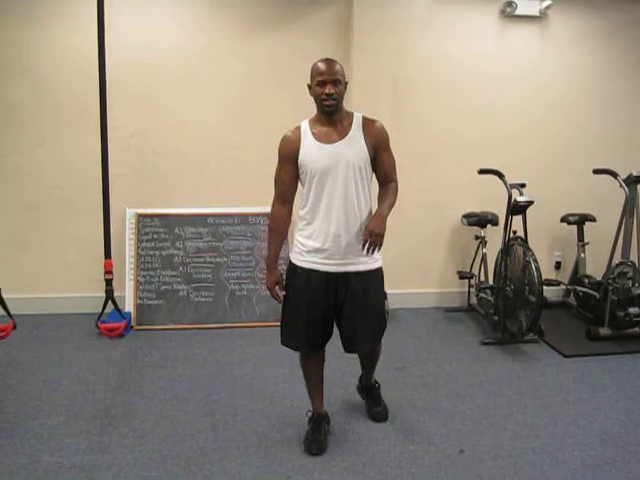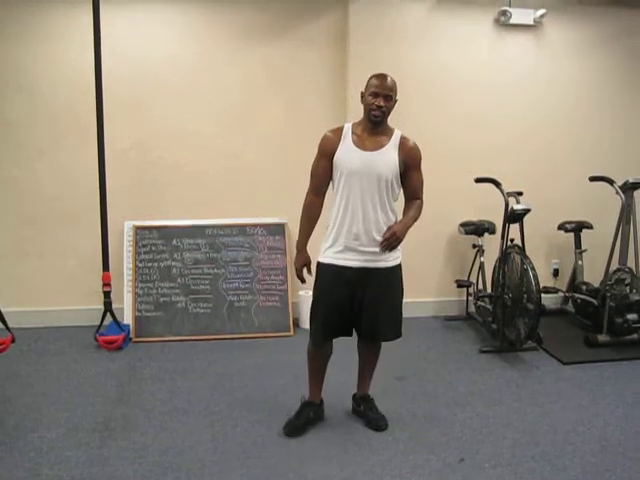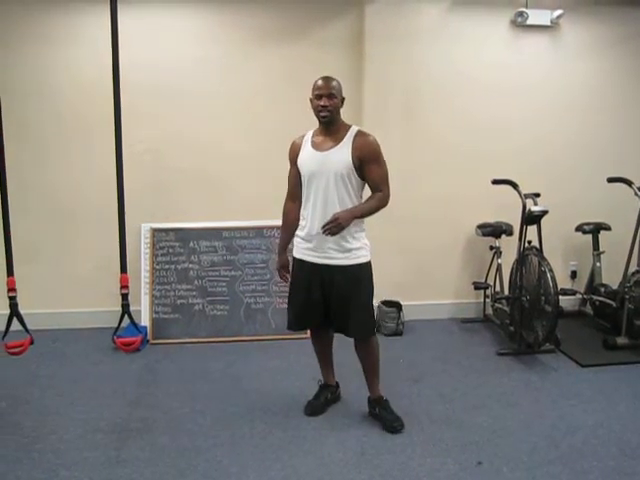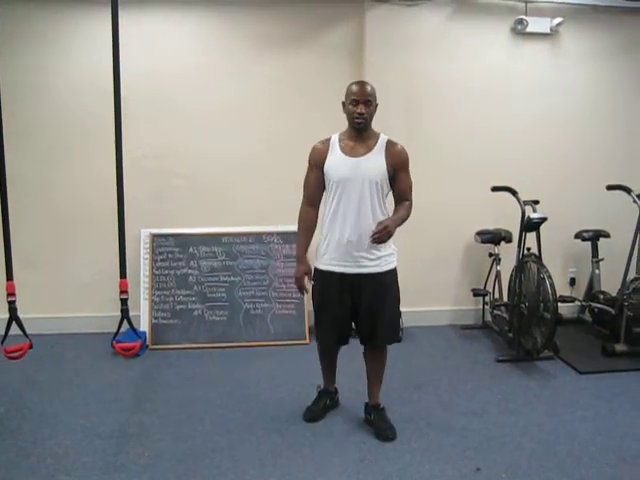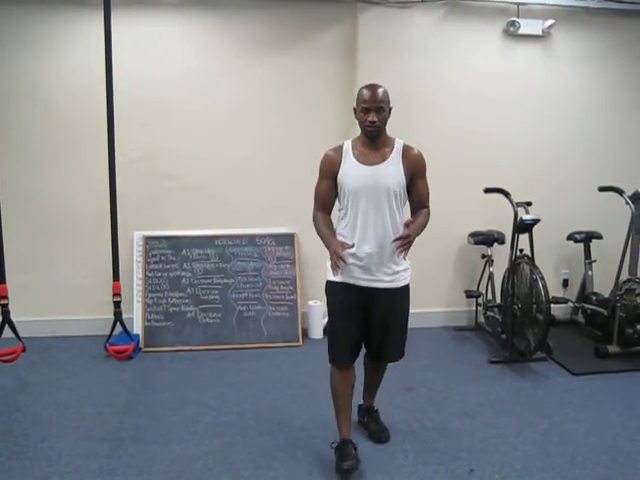
dt=1s
person 1, frame 1
left shoulder: (372, 131)
right shoulder: (293, 140)
left elbow: (389, 182)
right elbow: (282, 204)
left wrist: (381, 214)
right wrist: (272, 264)
left hip: (362, 261)
right hip: (310, 263)
left knee: (368, 339)
right knee: (309, 343)
left ankle: (368, 383)
right ankle: (319, 415)
person 1, frame 2
left shoulder: (406, 149)
right shoulder: (333, 140)
left elbow: (415, 198)
right elbow: (315, 195)
left wrist: (404, 224)
right wrist: (301, 247)
left hip: (382, 261)
right hip: (336, 257)
left knee: (373, 334)
right knee: (321, 334)
left ankle: (362, 398)
right ankle: (313, 404)
person 1, frame 3
left shoulder: (363, 143)
right shoulder: (298, 146)
left elbow: (382, 194)
right elbow: (293, 200)
left wrist: (350, 214)
right wrist: (283, 249)
left hip: (350, 256)
right hip: (307, 254)
left knee: (362, 330)
right knee: (316, 324)
left ankle: (376, 399)
right ankle: (329, 386)
person 1, frame 4
left shoulder: (394, 152)
right shoulder: (322, 150)
left elbow: (405, 200)
right elbow: (310, 206)
left wrist: (394, 221)
right wrist: (301, 257)
left hip: (378, 265)
right hip: (331, 263)
left knee: (377, 338)
right knee: (328, 335)
left ankle: (374, 405)
right ankle: (328, 391)
person 1, frame 5
left shoulder: (411, 158)
right shoulder: (335, 158)
left elbow: (422, 207)
right elbow: (321, 210)
left wrist: (413, 229)
right wrist: (331, 243)
left hip: (391, 275)
right hip: (345, 275)
left knee: (381, 352)
right knee: (342, 356)
left ankle: (369, 408)
right ankle: (345, 441)
